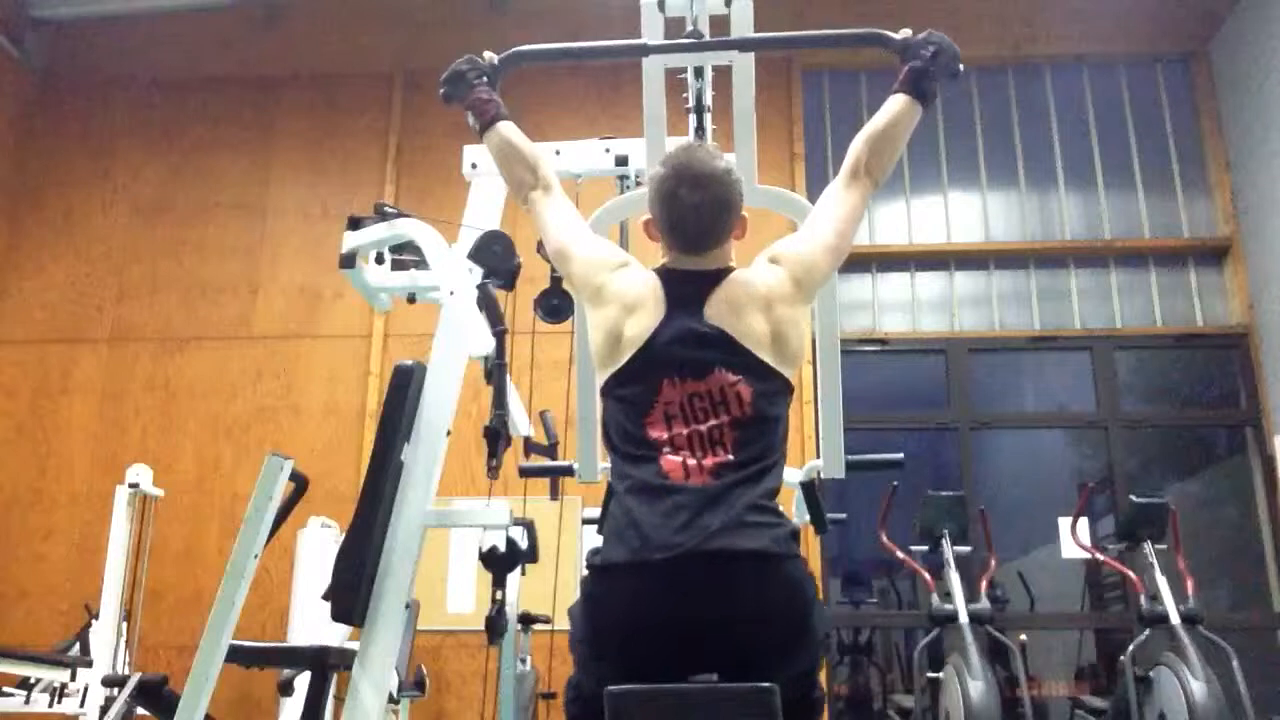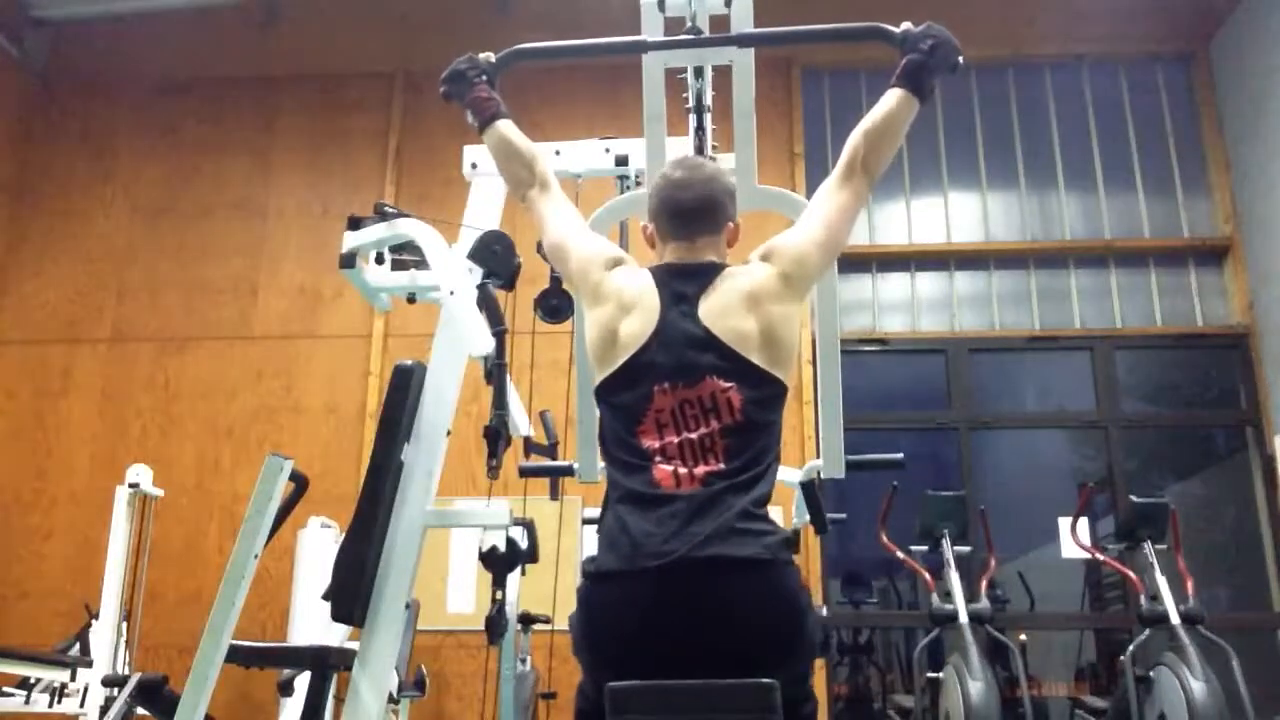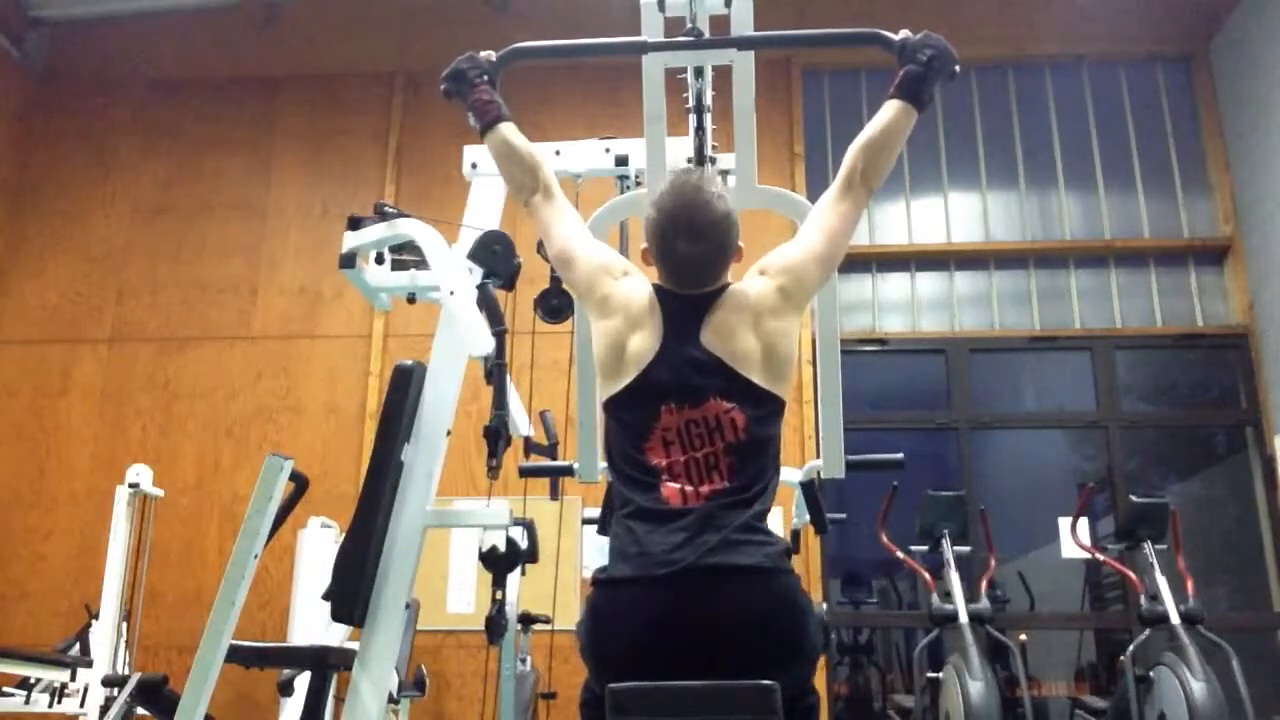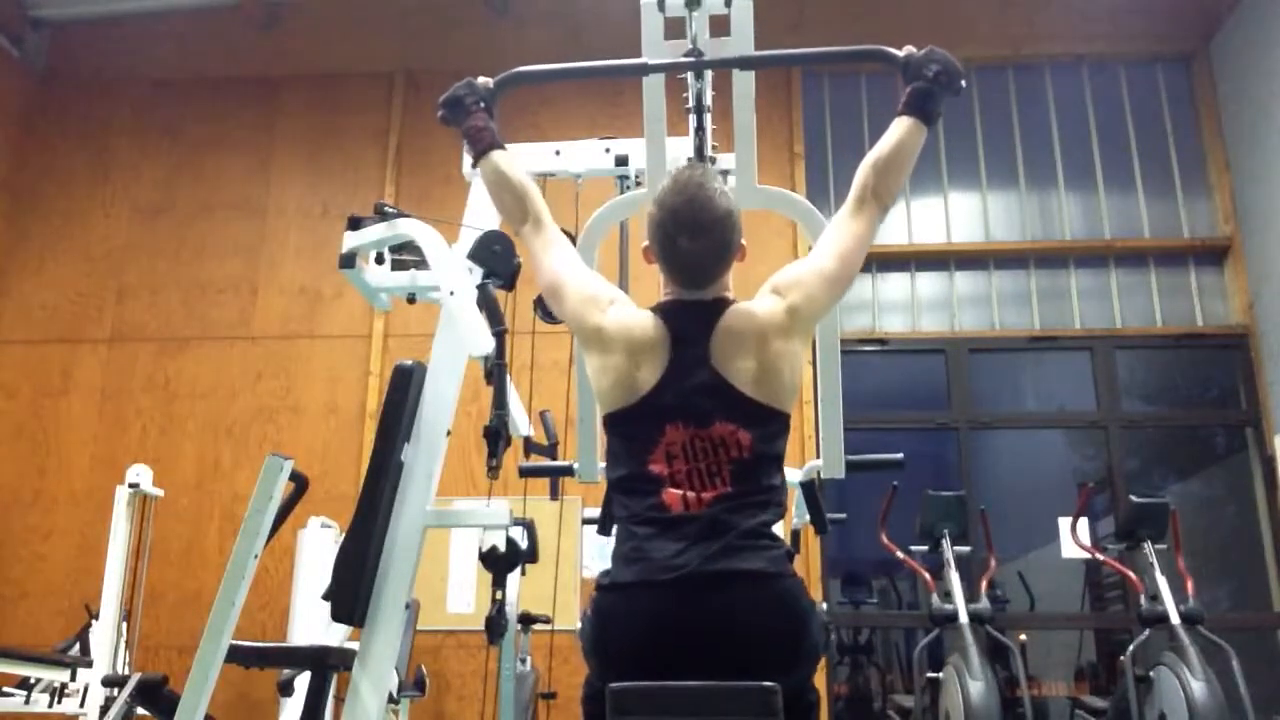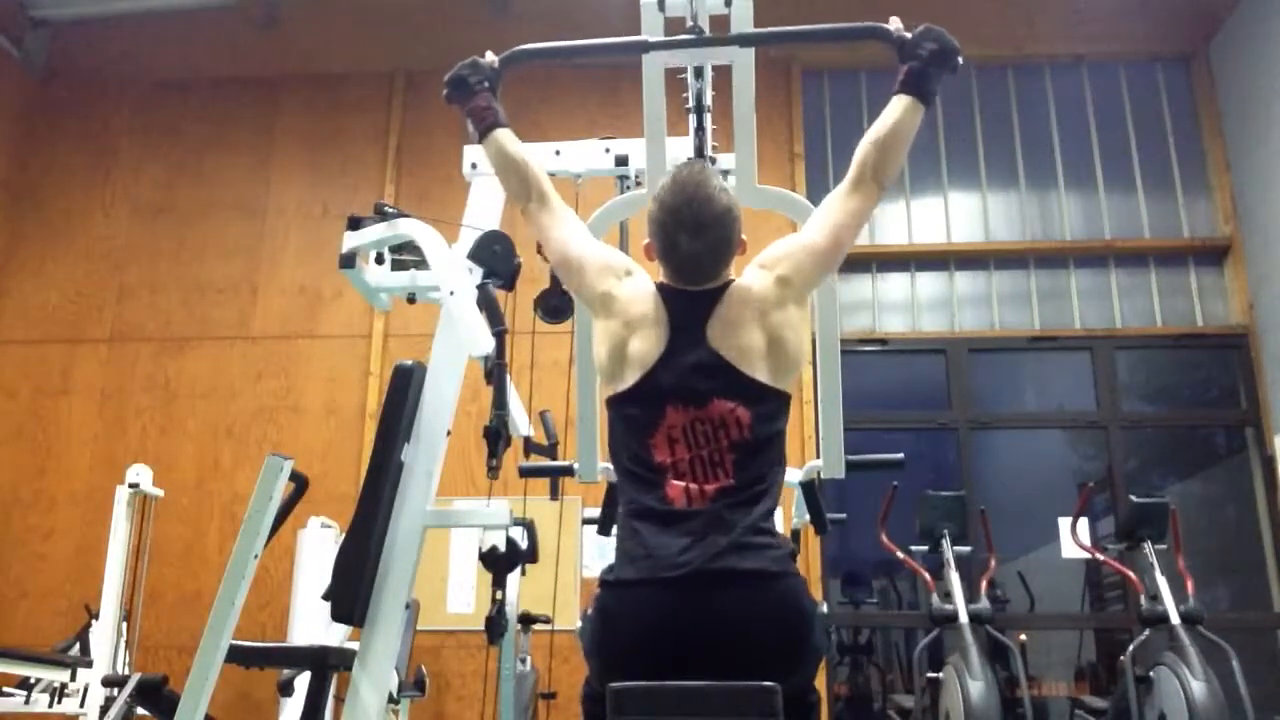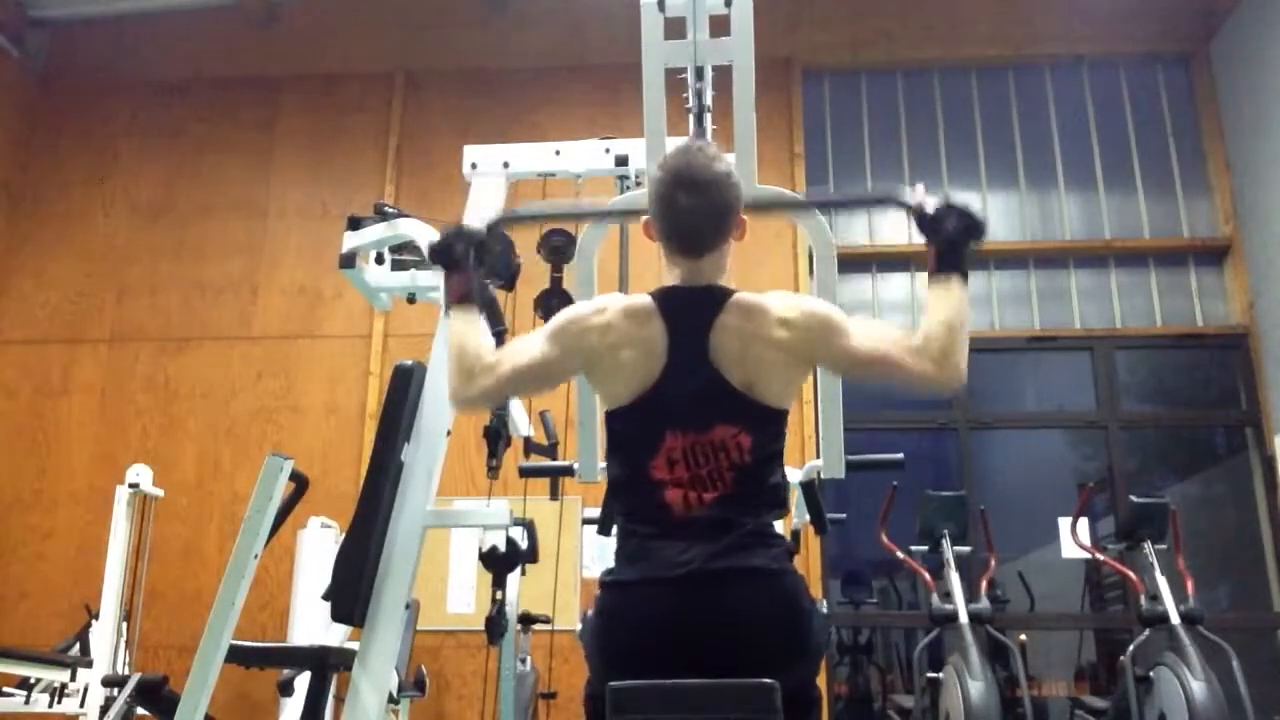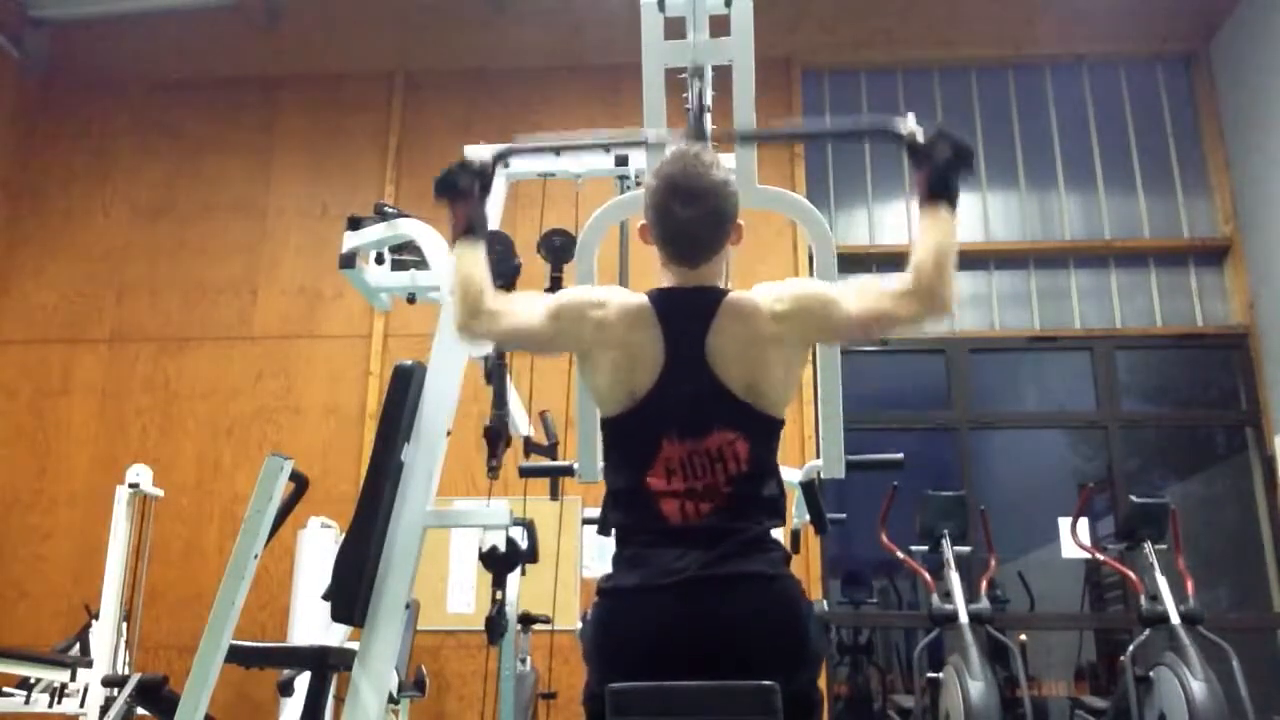
dt=0.7s
person 1, frame 1
left shoulder: (614, 289)
right shoulder: (777, 288)
left elbow: (539, 187)
right elbow: (858, 175)
left wrist: (484, 106)
right wrist: (916, 84)
left hip: (630, 588)
right hip: (762, 584)
person 1, frame 2
left shoulder: (611, 292)
right shoulder: (769, 288)
left elbow: (536, 184)
right elbow: (855, 171)
left wrist: (484, 105)
right wrist: (912, 77)
left hip: (625, 596)
right hip: (753, 592)
person 1, frame 3
left shoulder: (618, 307)
right shoulder: (768, 306)
left elbow: (540, 193)
right elbow: (853, 184)
left wrist: (486, 105)
right wrist: (912, 87)
left hip: (633, 606)
right hip: (757, 602)
person 1, frame 4
left shoulder: (611, 330)
right shoulder: (777, 322)
left elbow: (533, 221)
right elbow: (866, 202)
left wrist: (479, 131)
right wrist: (920, 100)
left hip: (635, 614)
right hip: (762, 611)
person 1, frame 5
left shoulder: (619, 303)
right shoulder: (774, 297)
left elbow: (538, 198)
right elbow: (865, 182)
left wrist: (483, 109)
right wrist: (915, 81)
left hip: (639, 607)
right hip: (761, 603)
person 1, frame 6
left shoulder: (603, 327)
right shoulder: (785, 326)
left elbow: (471, 385)
right elbow: (940, 366)
left wrist: (462, 287)
right wrist: (948, 264)
left hip: (639, 609)
right hip: (761, 604)
person 1, frame 7
left shoulder: (602, 324)
right shoulder: (779, 321)
left elbow: (478, 315)
right elbow: (925, 294)
left wrist: (468, 215)
right wrist: (937, 188)
left hip: (638, 615)
right hip: (758, 610)
